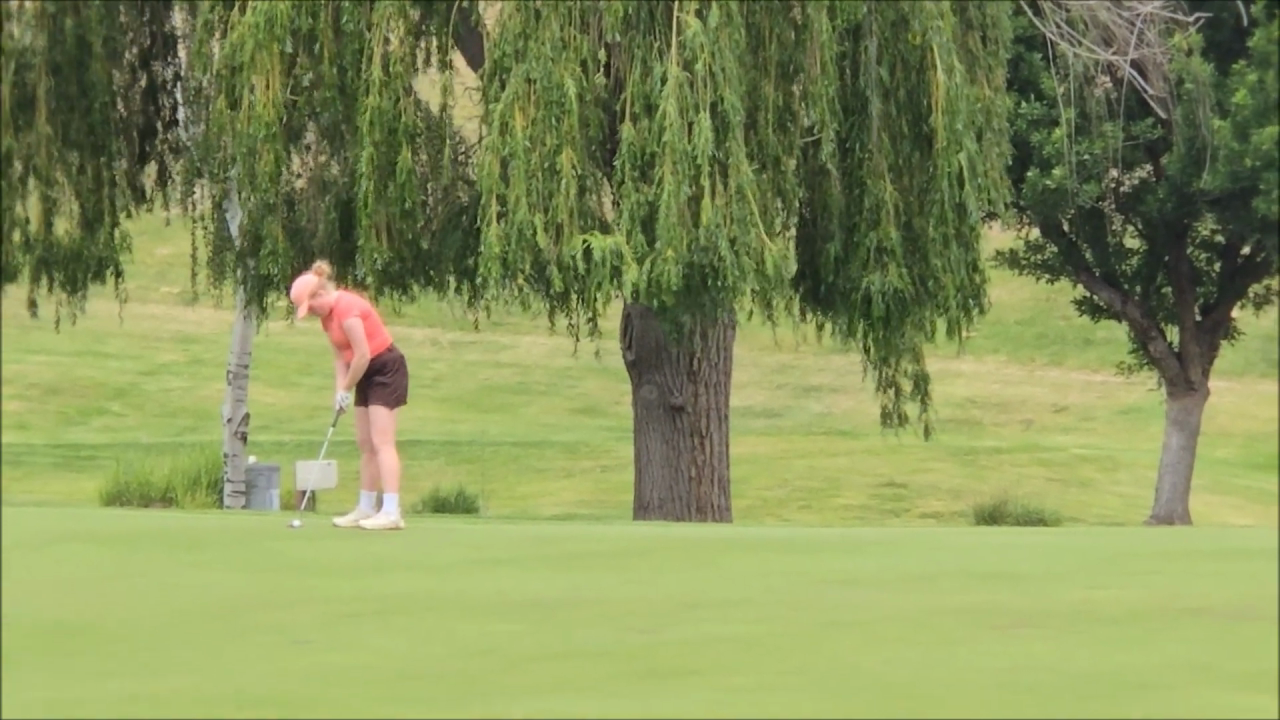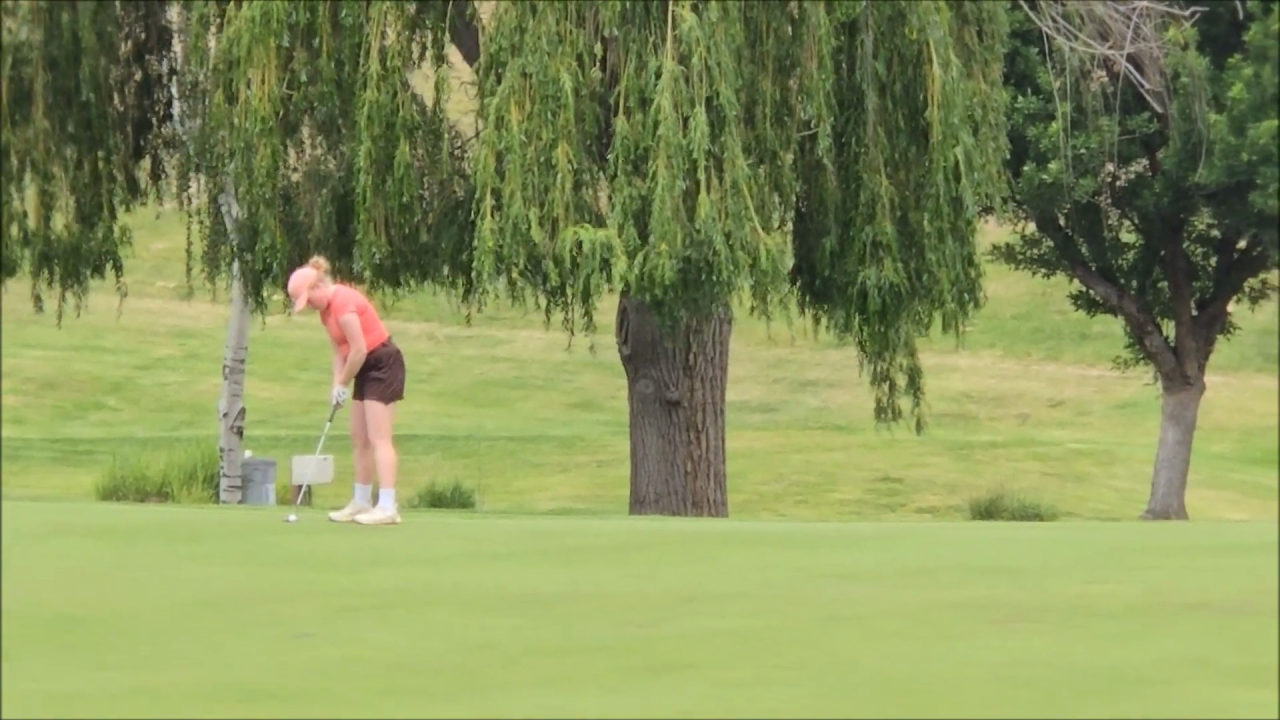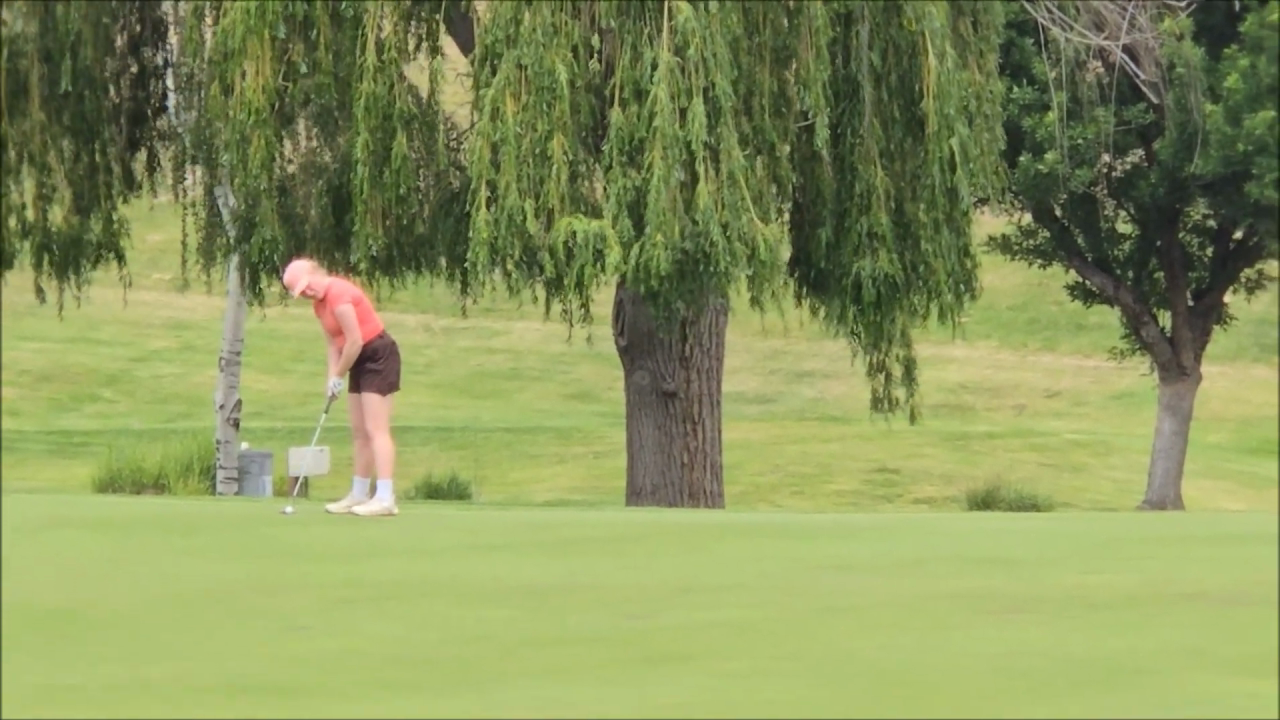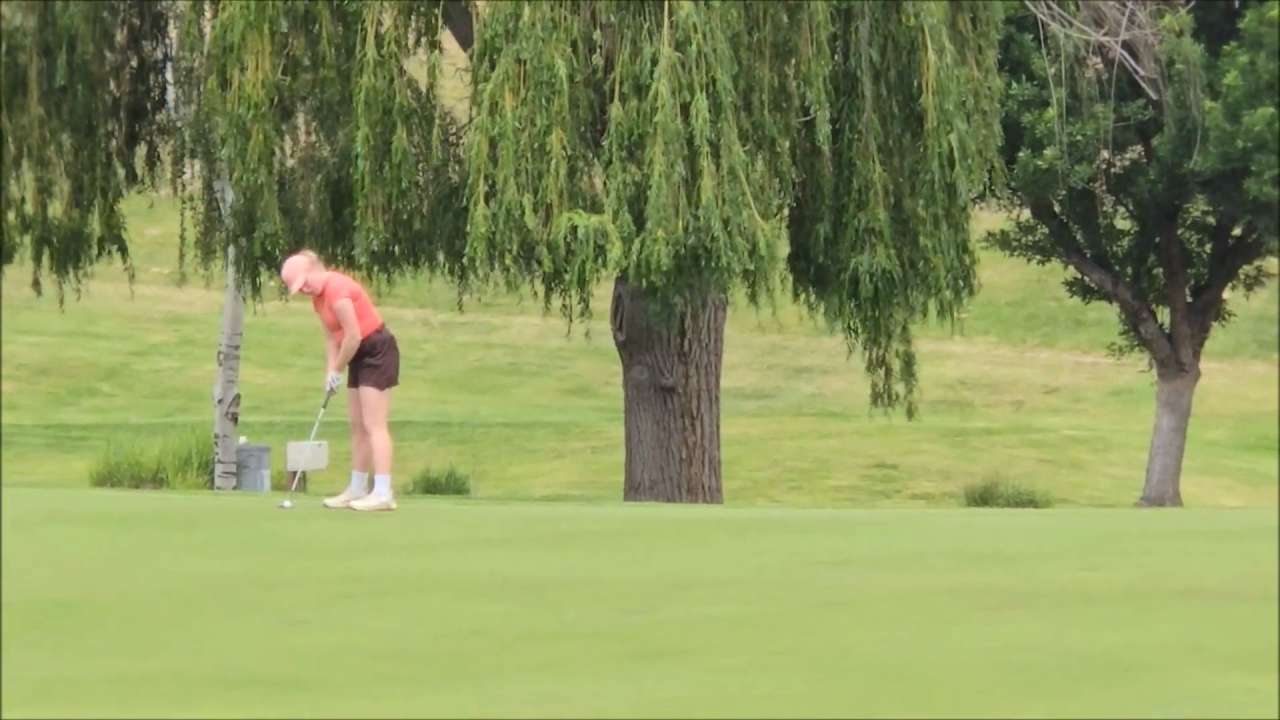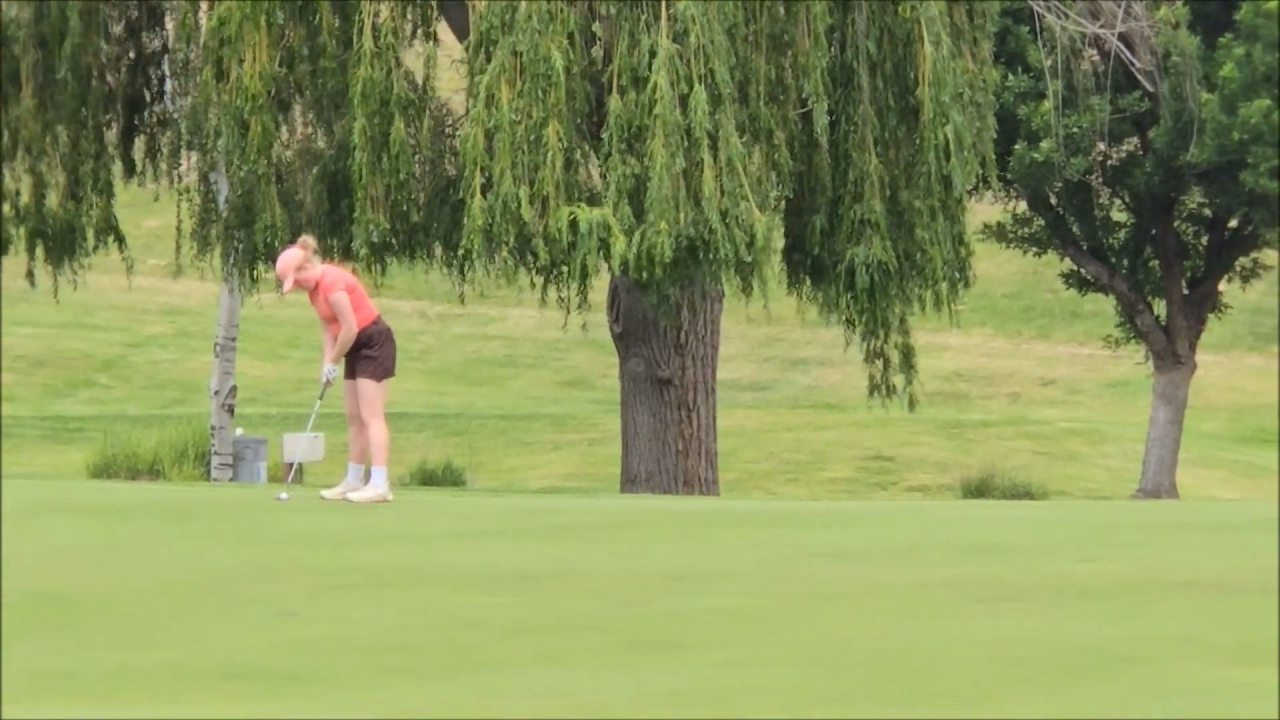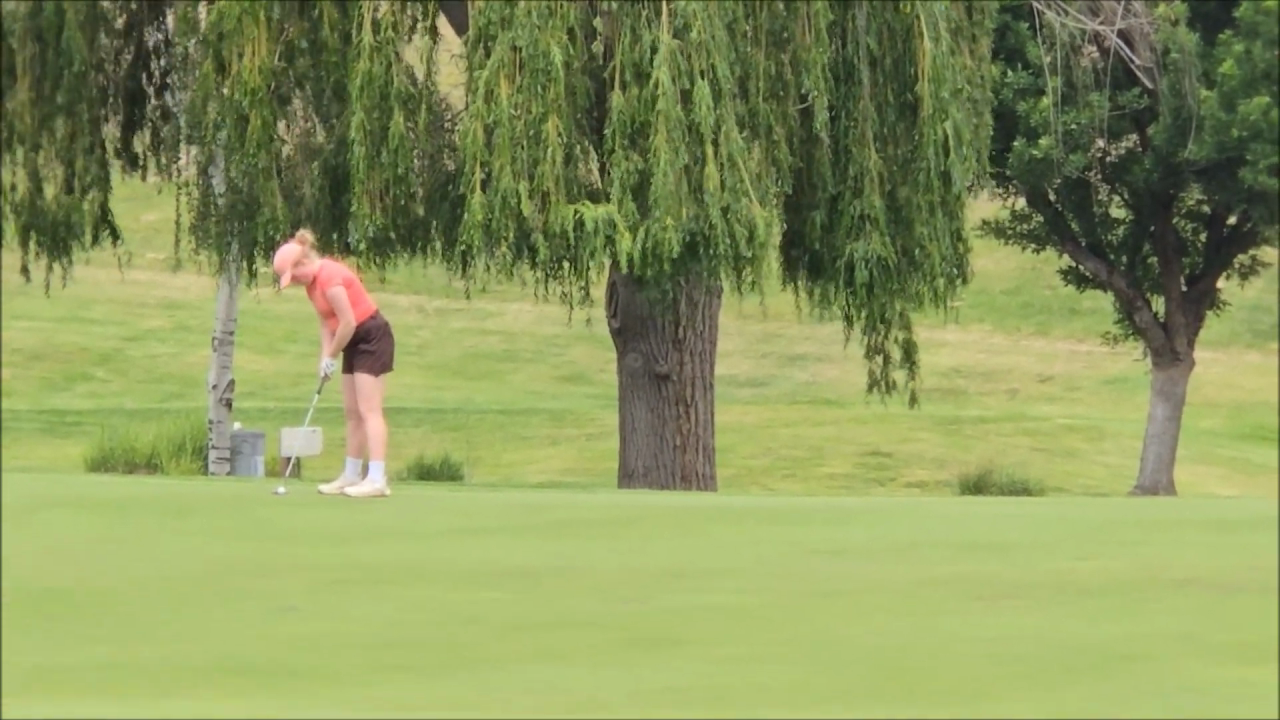
dt=0.3s
person 1, frame 1
left shoulder: (347, 307)
right shoulder: (327, 316)
left elbow: (362, 355)
right elbow: (341, 356)
left wrist: (346, 389)
right wrist: (341, 390)
left hip: (387, 371)
right hip: (367, 375)
left knee: (381, 443)
right knee: (366, 445)
left ankle: (391, 512)
right ankle: (366, 508)
person 1, frame 2
left shoulder: (343, 302)
right shoulder: (326, 310)
left elbow: (359, 350)
right elbow: (339, 350)
left wrist: (342, 383)
right wrist: (337, 385)
left hip: (383, 365)
right hip: (367, 370)
left knee: (379, 439)
right knee: (360, 438)
left ankle: (387, 507)
right ankle: (361, 502)
person 1, frame 3
left shoulder: (339, 293)
right shoulder: (320, 303)
left elbow: (355, 341)
right elbow: (334, 342)
left wrist: (338, 375)
right wrist: (332, 377)
left hip: (379, 357)
right hip: (361, 362)
left knee: (376, 430)
right knee: (359, 431)
left ankle: (385, 498)
right ankle: (359, 494)
person 1, frame 4
left shoulder: (336, 288)
right shoulder: (319, 297)
left elbow: (353, 335)
right elbow: (333, 336)
left wrist: (336, 369)
right wrist: (331, 371)
left hip: (377, 352)
right hip: (360, 356)
left knee: (373, 424)
right knee: (358, 426)
left ankle: (383, 493)
right ankle: (357, 489)
person 1, frame 5
left shoulder: (331, 281)
right shoulder: (315, 288)
left elbow: (350, 328)
right elbow: (329, 328)
left wrist: (333, 361)
right wrist: (327, 363)
left hip: (374, 344)
right hip: (356, 348)
left knee: (371, 416)
right knee: (355, 418)
left ankle: (379, 485)
right ankle: (354, 481)
person 1, frame 6
left shoulder: (328, 276)
right shoulder: (313, 282)
left elbow: (347, 322)
right elbow: (326, 322)
left wrist: (331, 356)
right wrist: (325, 358)
left hip: (372, 338)
right hip: (355, 343)
left knee: (368, 410)
right knee: (352, 412)
left ankle: (377, 479)
right ankle: (351, 475)
